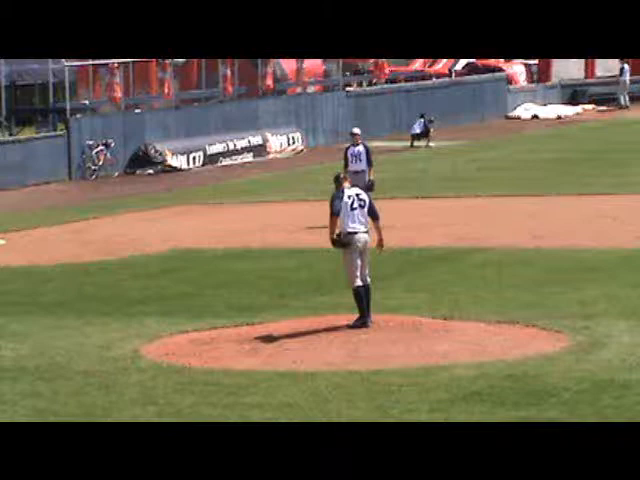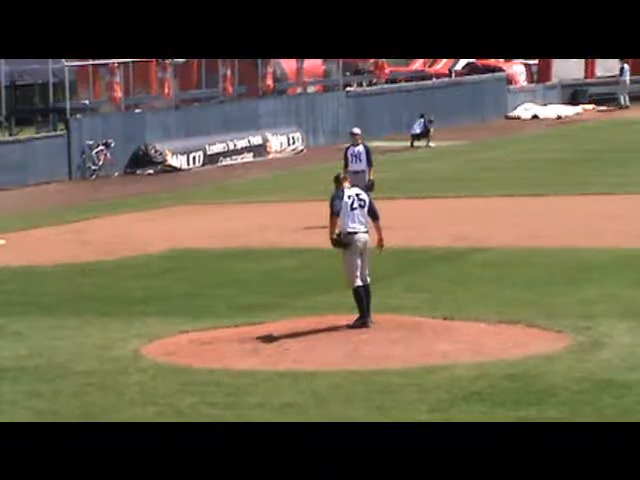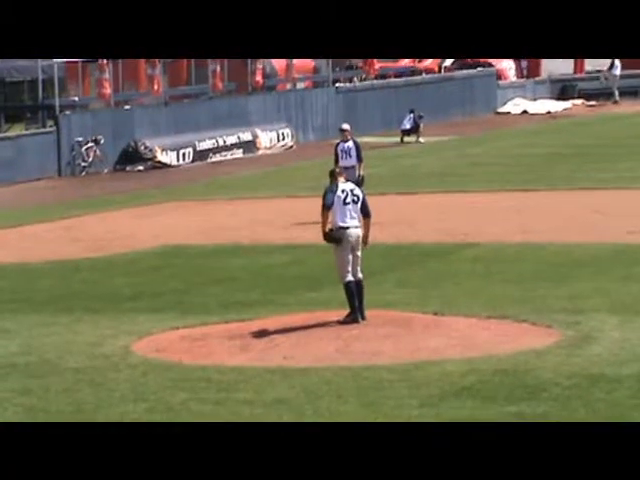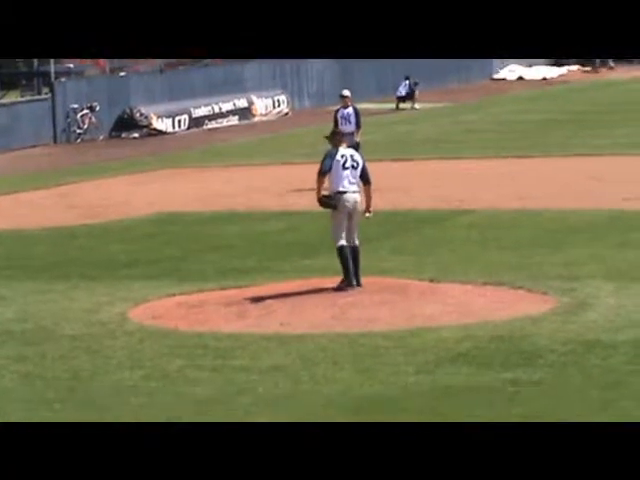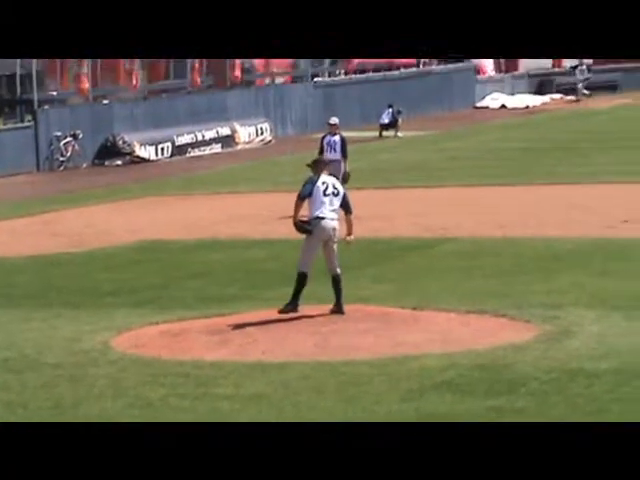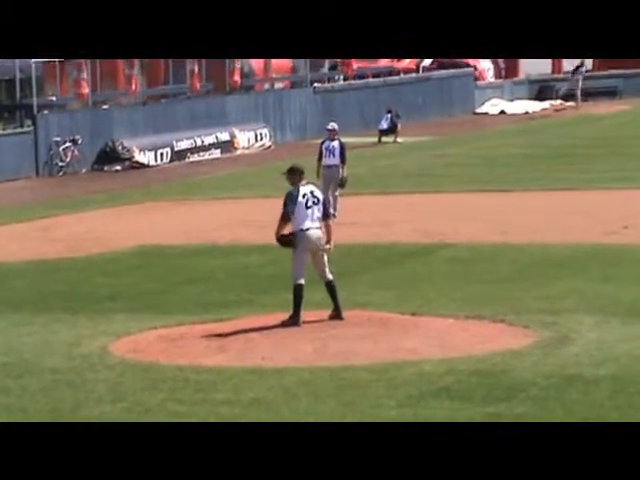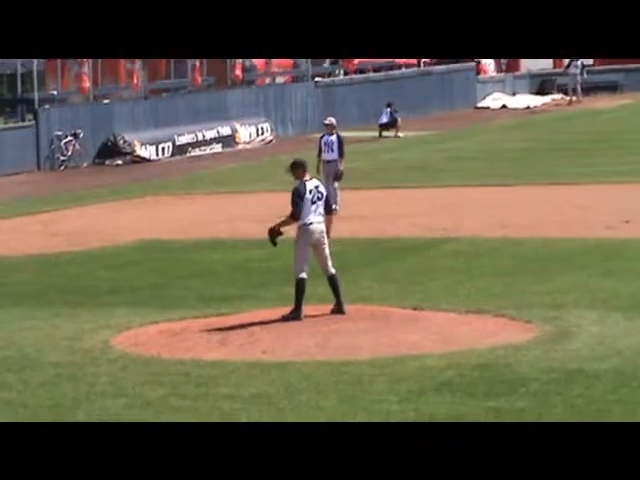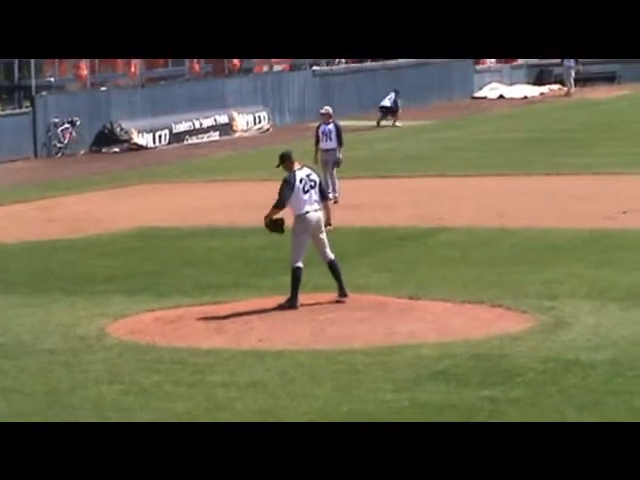
dt=0.5s
person 1, frame 1
left shoulder: (339, 194)
right shoulder: (363, 193)
left elbow: (334, 214)
right elbow: (375, 217)
left wrist: (332, 235)
right wrist: (380, 237)
left hip: (350, 238)
right hip: (365, 236)
left knee: (355, 279)
right knee: (365, 277)
left ankle: (364, 318)
right ankle: (367, 315)
person 1, frame 2
left shoulder: (339, 194)
right shoulder: (362, 193)
left elbow: (334, 214)
right elbow: (375, 217)
left wrist: (331, 235)
right wrist: (380, 237)
left hip: (351, 238)
right hip: (365, 236)
left knee: (354, 279)
right knee: (364, 277)
left ankle: (364, 317)
right ankle: (367, 315)
person 1, frame 3
left shoulder: (332, 188)
right shoulder: (357, 189)
left elbow: (326, 207)
right elbow: (367, 215)
left wrist: (324, 229)
right wrist: (366, 235)
left hip: (343, 233)
right hip: (357, 232)
left knee: (346, 275)
right knee: (357, 273)
left ankle: (354, 313)
right ankle: (360, 311)
person 1, frame 4
left shoulder: (333, 153)
right shoulder: (357, 155)
left elbow: (322, 173)
right elbow: (367, 182)
left wrist: (318, 193)
right wrist: (368, 205)
left hip: (341, 198)
right hip: (355, 197)
left knee: (339, 240)
right knee: (353, 239)
left ankle: (348, 278)
right ankle: (356, 277)
person 1, frame 5
left shoulder: (314, 180)
right shoulder: (338, 184)
left elbow: (301, 197)
right elbow: (348, 211)
left wrist: (295, 218)
right wrist: (350, 232)
left hip: (318, 224)
right hip: (334, 225)
left knee: (304, 265)
right knee: (334, 267)
left ankle: (294, 302)
right ankle: (339, 304)
person 1, frame 6
left shoulder: (293, 193)
right shoulder: (317, 190)
left elbow: (286, 217)
right elbow: (327, 217)
left wrist: (278, 233)
right wrist: (329, 238)
left hip: (303, 236)
right hip: (318, 234)
left knee: (298, 277)
right knee: (325, 274)
left ankle: (296, 316)
right ankle: (337, 310)
person 1, frame 7
left shoulder: (299, 189)
right shoulder: (320, 185)
left elbow: (296, 216)
right elbow: (329, 211)
left wrist: (279, 225)
right wrist: (327, 230)
left hip: (306, 230)
right hip: (320, 228)
left knee: (301, 271)
right knee: (328, 268)
left ankle: (298, 311)
right ankle: (339, 304)
person 1, frame 8
left shoulder: (289, 179)
right shoulder: (313, 173)
left elbow: (281, 204)
right elbow: (325, 198)
left wrist: (269, 216)
right wrist: (328, 218)
left hip: (303, 219)
right hip: (318, 215)
left knee: (296, 260)
right knee: (327, 254)
left ankle: (293, 300)
right ankle: (342, 289)
